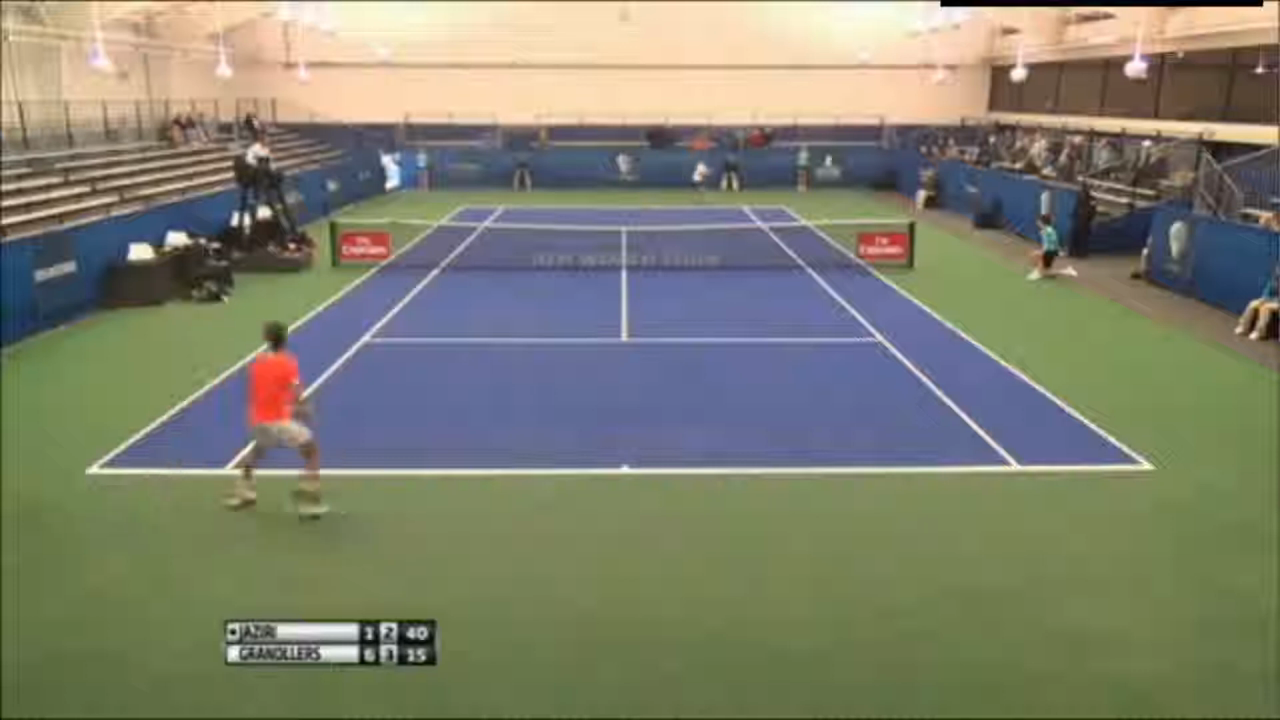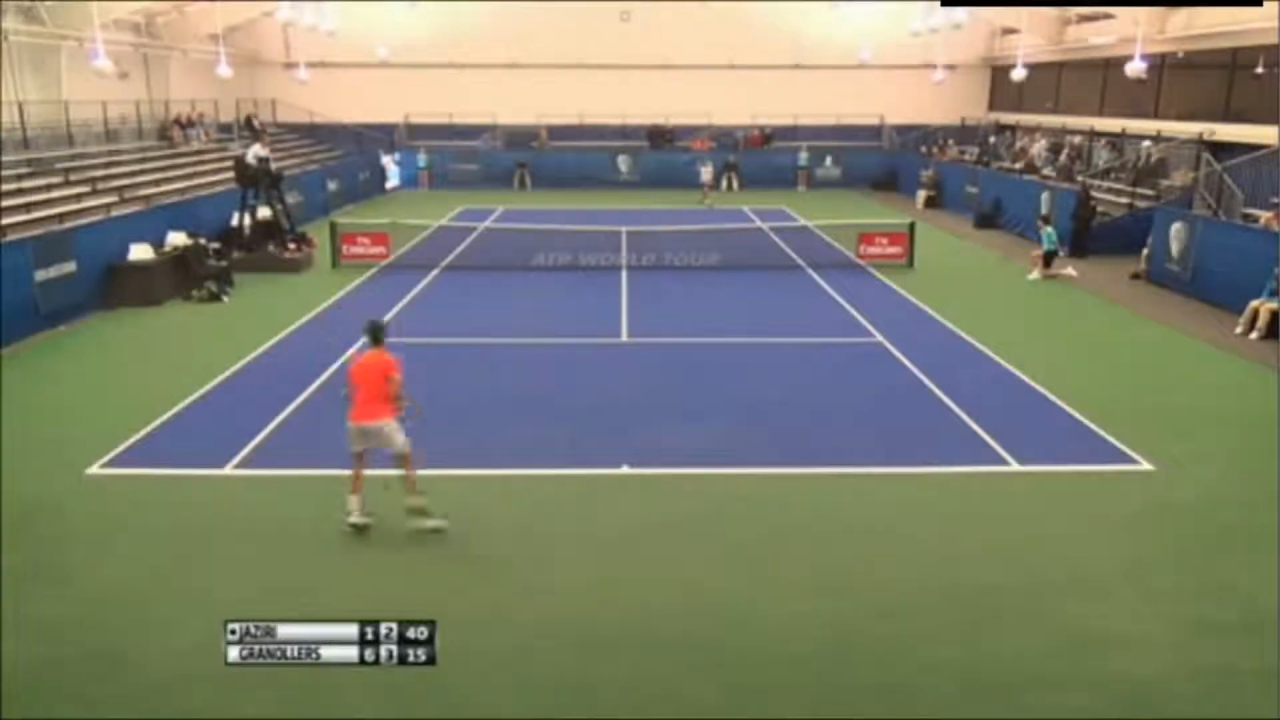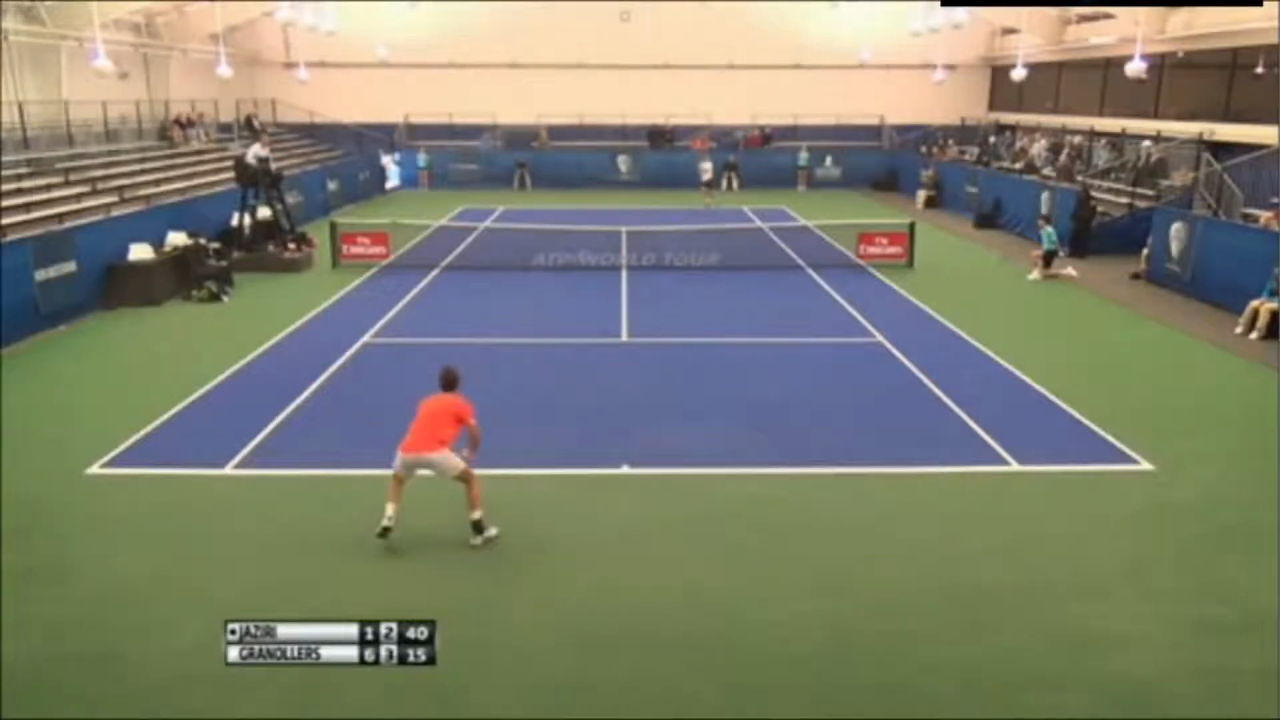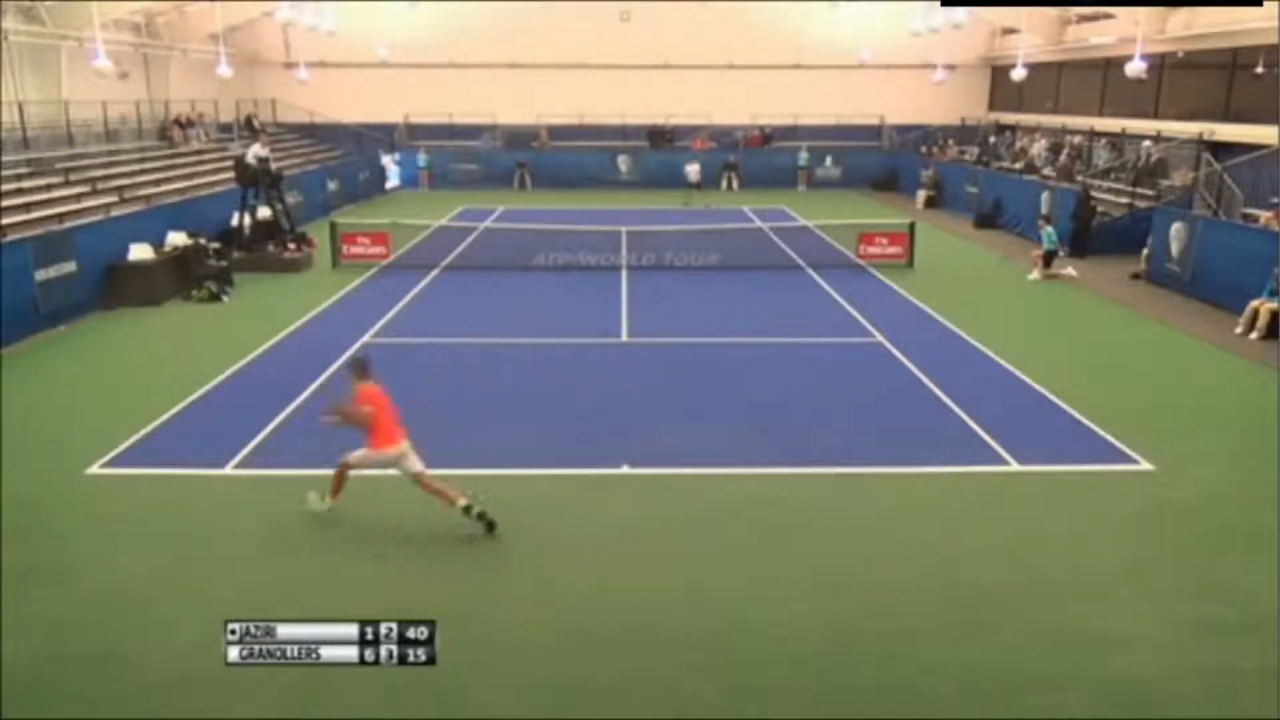
dt=0.4s
person 1, frame 1
left shoulder: (258, 362)
right shoulder: (289, 363)
left elbow: (253, 391)
right elbow: (296, 397)
right wrist: (303, 409)
left hip: (258, 419)
right hip: (279, 421)
left knee: (258, 451)
right knee: (311, 450)
left ankle: (241, 494)
right ankle: (308, 500)
person 1, frame 2
left shoulder: (356, 363)
right shoulder: (389, 361)
right elbow: (396, 392)
right wrist: (399, 405)
left hip: (355, 420)
right hip: (381, 420)
left knee: (358, 464)
right knee: (406, 462)
left ankle: (355, 513)
right ankle: (418, 513)
person 1, frame 3
left shoulder: (426, 402)
right shoulder: (462, 405)
right elbow: (476, 437)
right wrist: (470, 453)
left hip: (408, 450)
right hip: (435, 451)
left knee: (398, 479)
right knee: (471, 479)
left ankle: (389, 519)
right ankle: (478, 530)
person 1, frame 4
left shoulder: (362, 392)
right shoulder: (373, 389)
left elbow: (366, 423)
left wrist: (340, 415)
right wrist: (341, 414)
left hip: (381, 449)
right hip: (400, 444)
left knee: (343, 465)
right knee: (427, 483)
left ankle: (327, 502)
right ankle: (472, 511)
